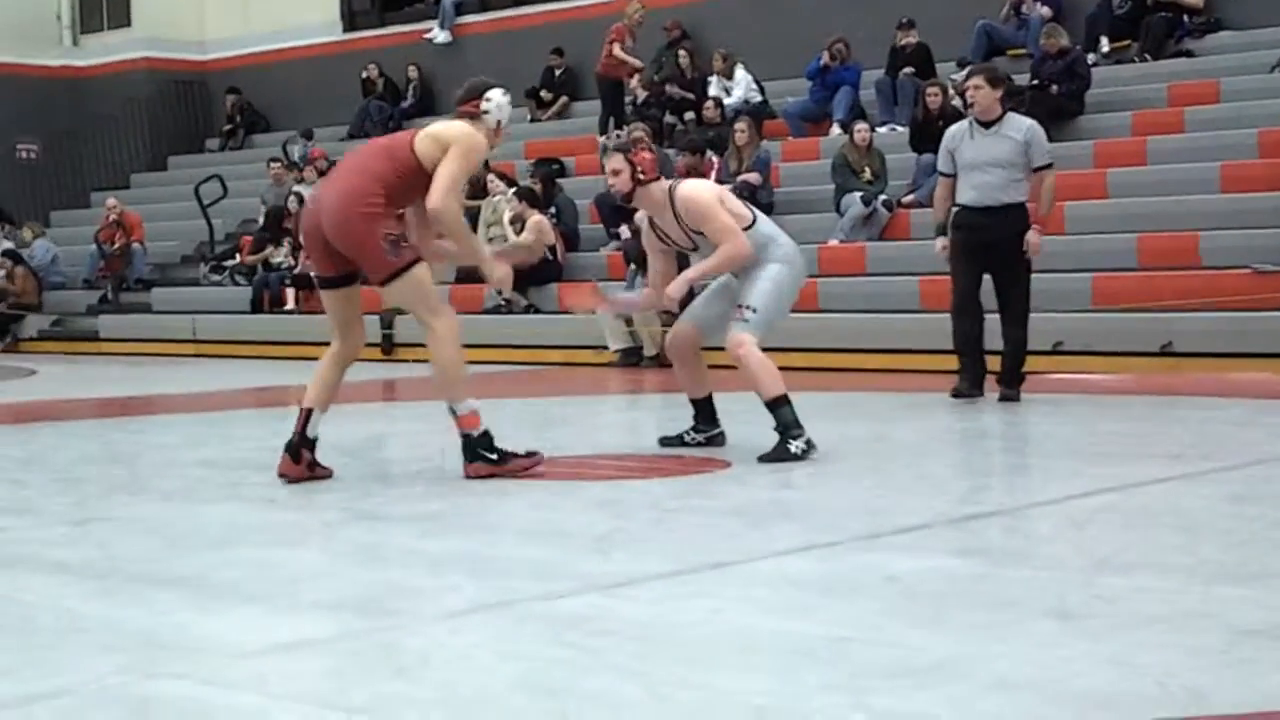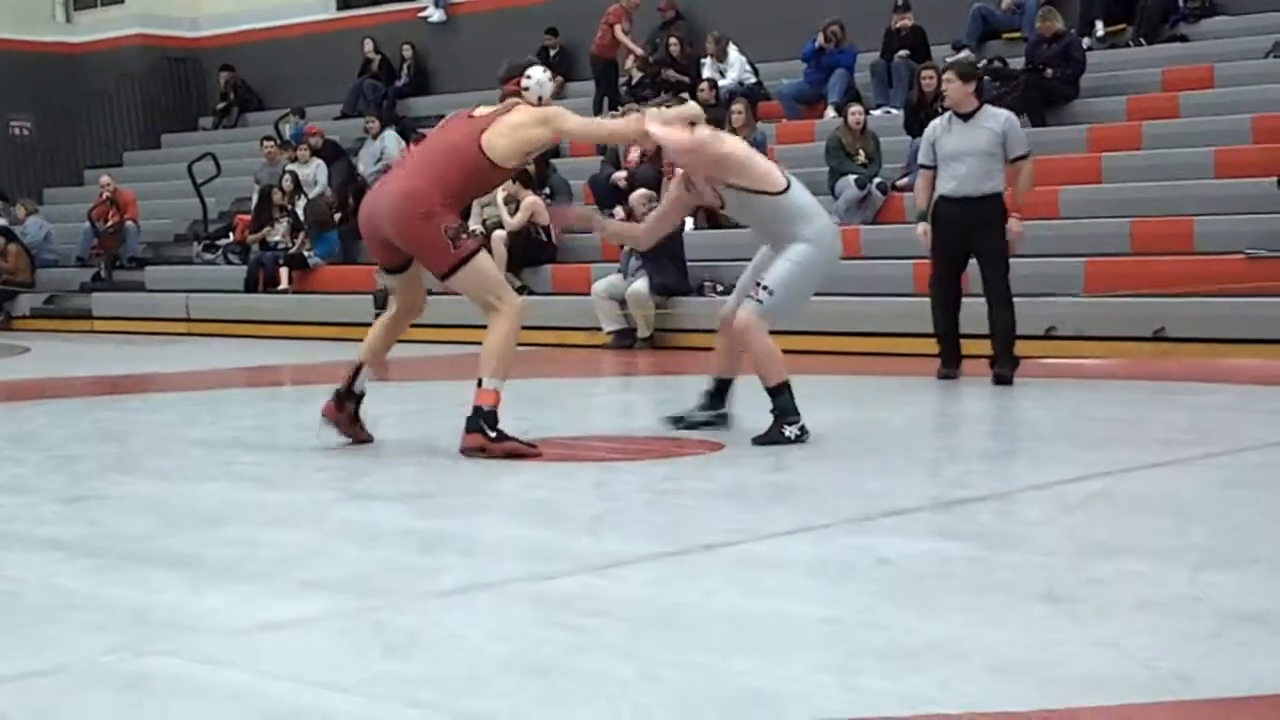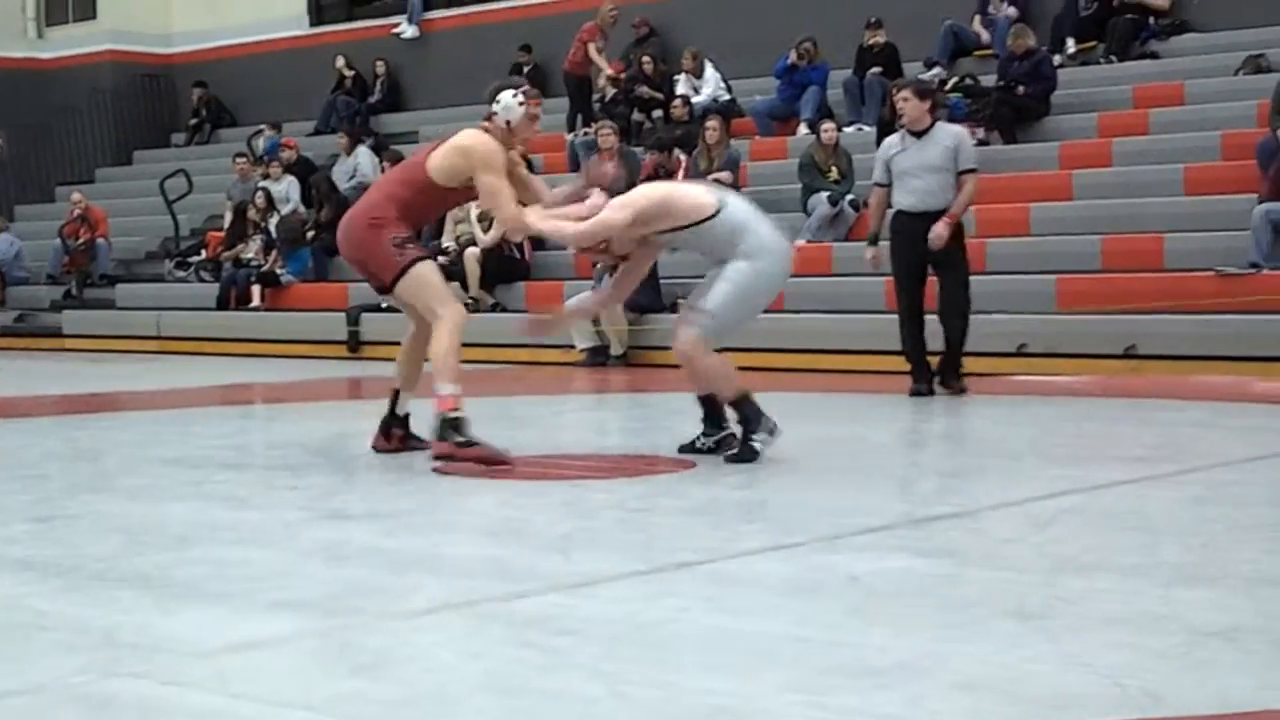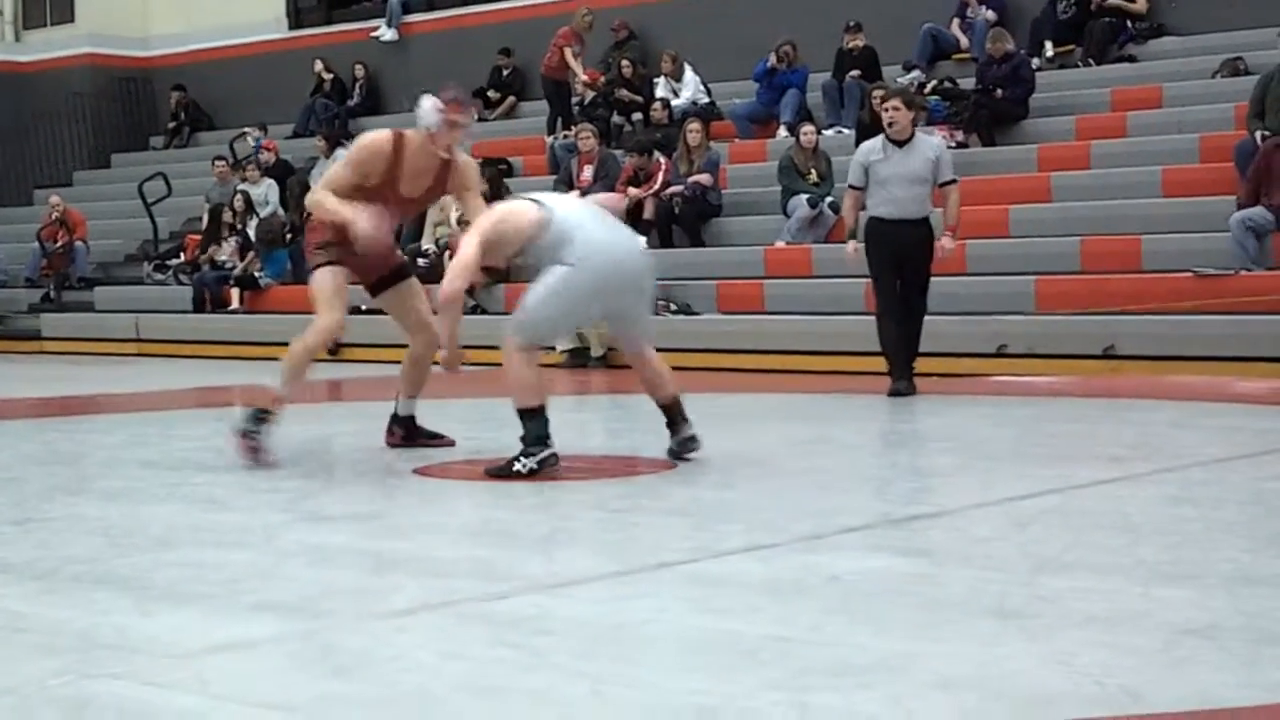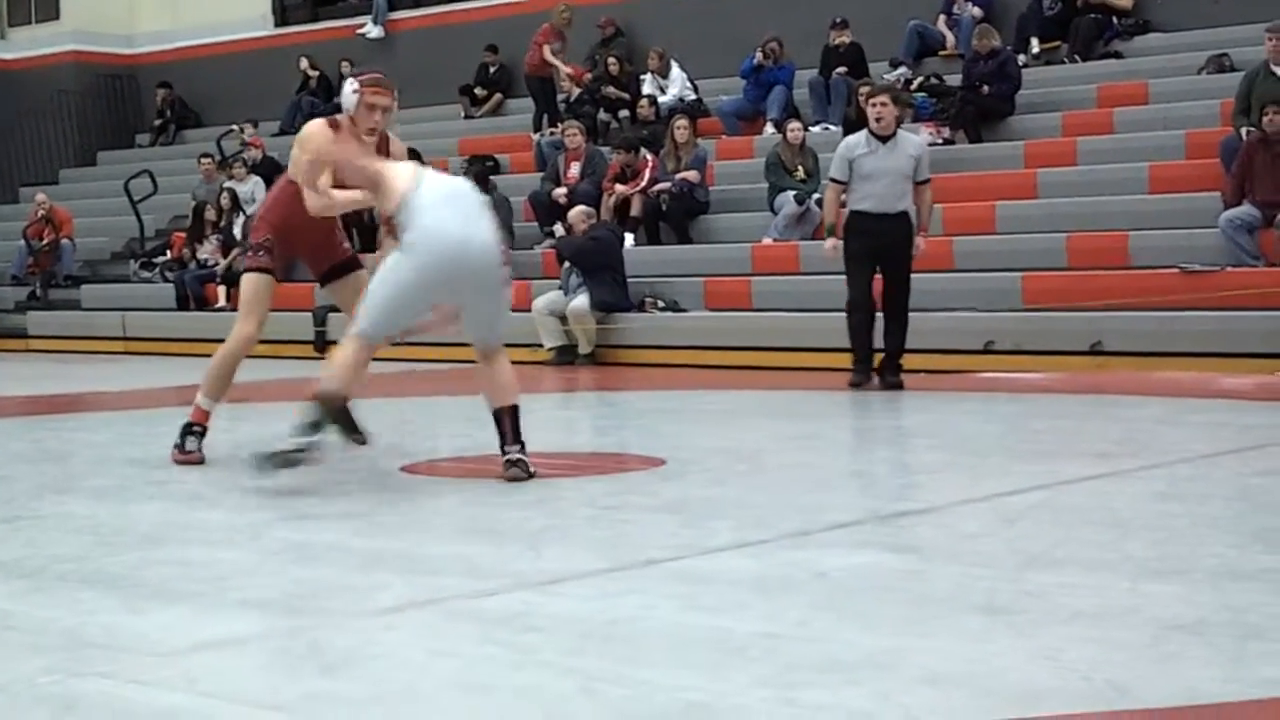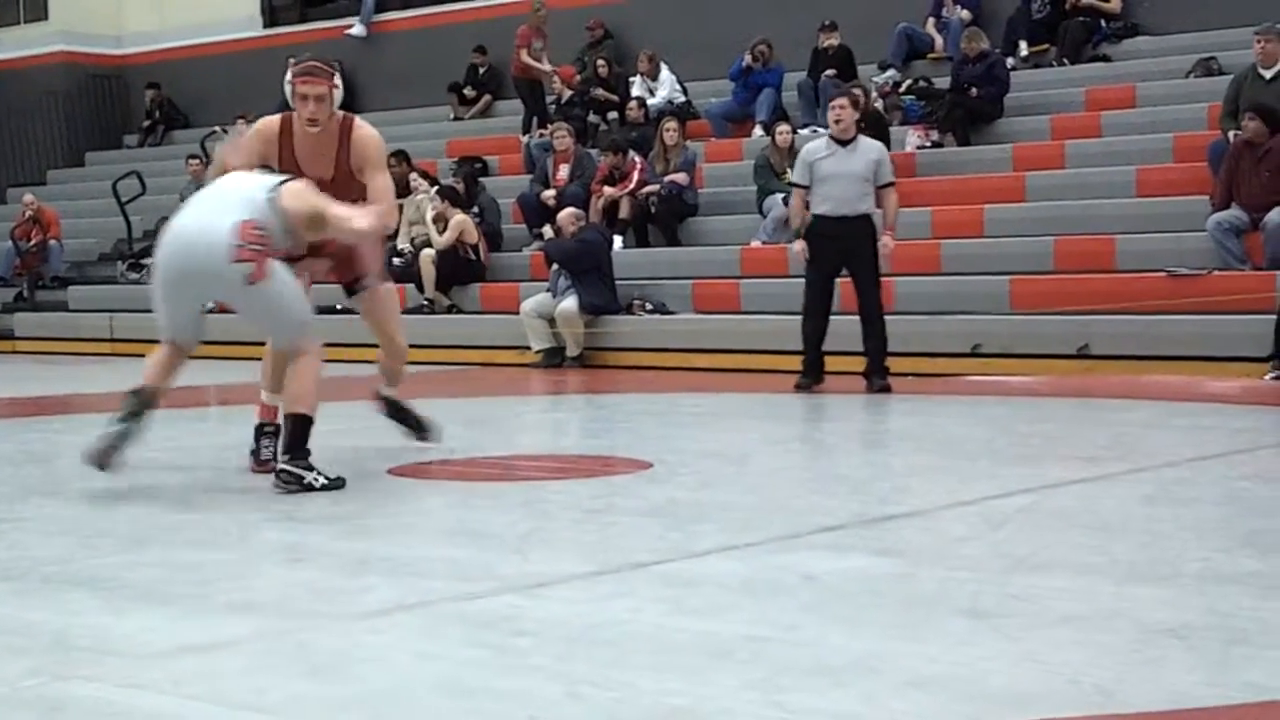
dt=0.4s
person 1, frame 1
left shoulder: (433, 141)
right shoulder: (470, 139)
left elbow: (418, 243)
right elbow: (439, 206)
left wrist: (479, 258)
right wrist: (484, 259)
left hip: (318, 209)
right hip: (357, 209)
left knee: (347, 341)
right knee: (440, 319)
left ankle: (298, 452)
right ankle: (479, 448)
person 1, frame 2
left shoulder: (469, 116)
right shoulder: (541, 119)
right elbow: (624, 130)
left hip: (376, 206)
right hip: (420, 210)
left knee: (408, 303)
right knee: (506, 306)
left ankle: (346, 402)
right ankle: (483, 424)
person 1, frame 3
left shoulder: (500, 153)
right shoulder: (484, 148)
left elbow: (545, 202)
right elbow: (513, 221)
left wrist: (583, 186)
left hip: (361, 226)
right hip: (376, 226)
left knee: (428, 322)
right knee: (449, 315)
left ankle: (395, 426)
right ankle: (451, 430)
person 1, frame 4
left shoulder: (462, 168)
right shoulder: (378, 145)
right elbow: (317, 195)
right wrist: (353, 216)
left hip: (377, 244)
right hip: (331, 233)
left knee: (428, 332)
right knee: (330, 322)
left ankle: (402, 423)
right ankle: (260, 416)
person 1, frame 5
left shoulder: (392, 149)
right shoulder: (317, 134)
right elbow: (317, 203)
right wrist: (373, 195)
left hip: (323, 233)
right hip: (276, 230)
right knee: (248, 332)
right ankle: (194, 426)
person 1, frame 6
left shoulder: (363, 138)
right shoulder: (268, 132)
left elbow: (388, 216)
right elbow: (218, 181)
left hip: (350, 239)
left knee: (393, 341)
left ankle: (392, 398)
right ankle: (266, 429)
person 2, frame 1
left shoulder: (690, 196)
right shoulder: (651, 228)
left elbow: (741, 247)
right elbow: (657, 296)
left wrist: (687, 279)
right wrist: (612, 303)
left hip: (777, 261)
right hip: (742, 272)
left knee: (740, 343)
right knee: (679, 341)
left ankle: (794, 434)
right ankle: (707, 426)
person 2, frame 2
left shoulder: (711, 145)
right shoulder: (686, 184)
left elbow: (680, 144)
right elbow: (642, 237)
left wrist: (651, 125)
right wrist: (592, 222)
left hip: (811, 240)
right hip: (783, 241)
left knee: (747, 324)
right knee: (730, 321)
left ankle: (789, 420)
right ankle: (713, 405)
person 2, frame 3
left shoulder: (636, 206)
right shoulder: (645, 235)
left elbow: (575, 233)
right elbow: (615, 293)
left wrist: (533, 218)
right wrist: (562, 316)
left hip: (759, 254)
right hip: (750, 253)
left knee: (690, 346)
right knee: (689, 339)
left ankle: (755, 426)
right ankle: (716, 431)
person 2, frame 4
left shoulder: (483, 228)
right shoulder: (537, 205)
left elbow: (451, 290)
left wrist: (450, 345)
left hip: (589, 262)
right hip: (633, 259)
left knee: (517, 347)
right knee: (637, 348)
left ankle: (538, 449)
right ankle: (681, 429)
person 2, frame 5
left shoulder: (394, 176)
right shoulder: (466, 190)
left elbow: (339, 149)
right wrist: (447, 312)
left hip: (428, 250)
right hip: (486, 256)
left knee: (360, 342)
right knee: (491, 352)
left ankle: (307, 435)
right ankle: (514, 450)
person 2, frame 6
left shoulder: (243, 180)
right shoulder: (316, 206)
right elbow: (364, 228)
left hip: (176, 246)
right hip: (236, 251)
left knee: (176, 346)
right knee: (304, 351)
left ankle: (127, 422)
right ankle: (294, 463)
person 3, frame 1
left shoulder: (1027, 130)
right shoulder: (954, 134)
left elbow: (1046, 181)
right elbow: (945, 186)
left wrist: (1037, 226)
right wrist: (941, 230)
left hip: (1011, 222)
right hip: (968, 223)
left knee: (1014, 305)
right knee: (963, 301)
left ankle: (1011, 380)
right ankle: (971, 375)
person 3, frame 2
left shoulder: (1004, 121)
right shoulder: (935, 129)
left elbow: (1022, 170)
right elbow: (925, 177)
left wrist: (1017, 215)
right wrist: (922, 218)
left hip: (989, 212)
right hip: (947, 213)
left knee: (998, 287)
right knee: (943, 290)
left ankle: (1003, 361)
right ankle: (950, 358)
person 3, frame 3
left shoulder: (956, 136)
right shoulder: (889, 146)
left elbow: (969, 184)
right elbow: (878, 196)
left wrist: (946, 221)
right wrist: (872, 241)
left hip: (944, 227)
right hip: (905, 227)
left knee: (956, 300)
right knee: (909, 305)
left ankle: (950, 370)
right ankle: (921, 375)
person 3, frame 4
left shoulder: (935, 148)
right shoulder: (867, 151)
left elbow: (950, 192)
right elbow: (852, 197)
left wrist: (949, 233)
right wrist: (852, 236)
left hip: (918, 232)
right hip: (881, 233)
left knee: (914, 305)
right knee: (888, 306)
left ankle: (906, 370)
right ankle: (899, 375)
person 3, frame 5
left shoulder: (915, 146)
right shoulder: (850, 146)
left elbow: (923, 191)
right elbow: (833, 192)
left wrist: (922, 231)
right wrist: (831, 233)
left hip: (898, 227)
right hip: (860, 226)
left knee: (897, 301)
right knee: (860, 299)
left ankle: (891, 367)
right ankle: (861, 364)
person 3, frame 6
left shoulder: (875, 150)
right shoulder: (811, 152)
left elbow: (888, 194)
right elbow: (798, 197)
left wrist: (888, 232)
right wrist: (798, 235)
left hip: (860, 230)
right hip: (822, 231)
left knee: (870, 303)
right knee: (815, 305)
left ankle: (877, 371)
right ankle: (812, 369)
